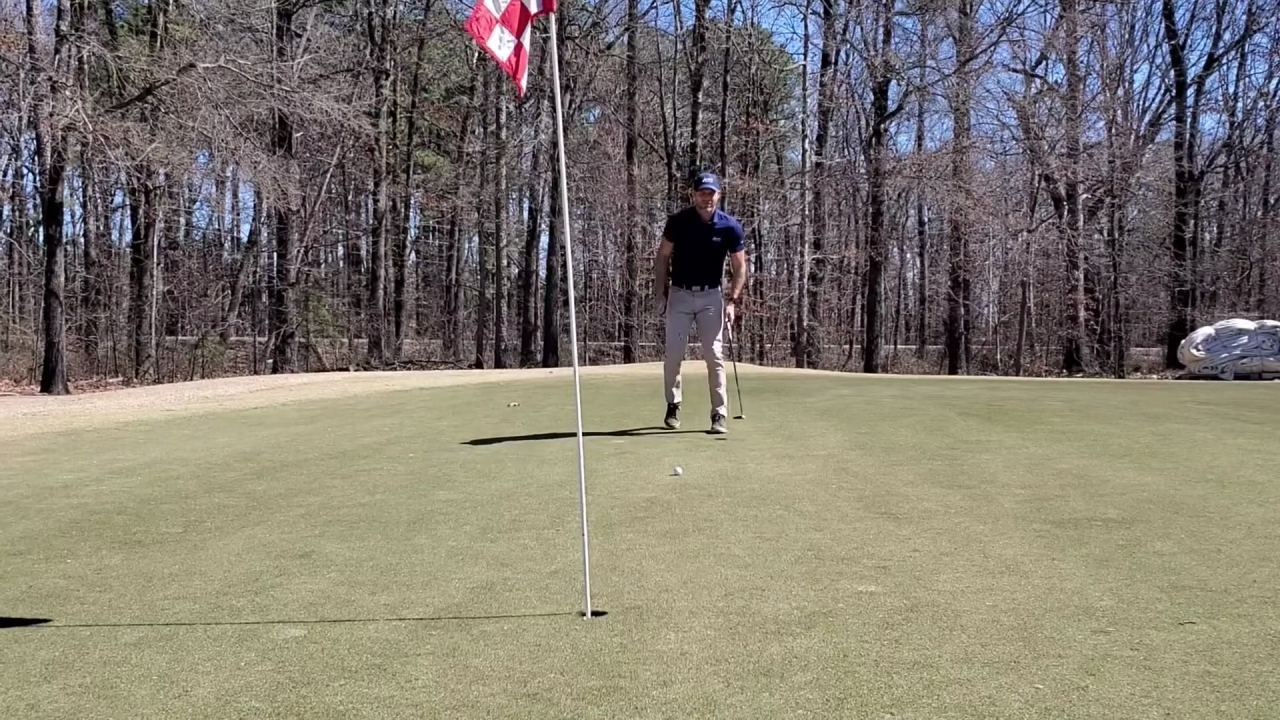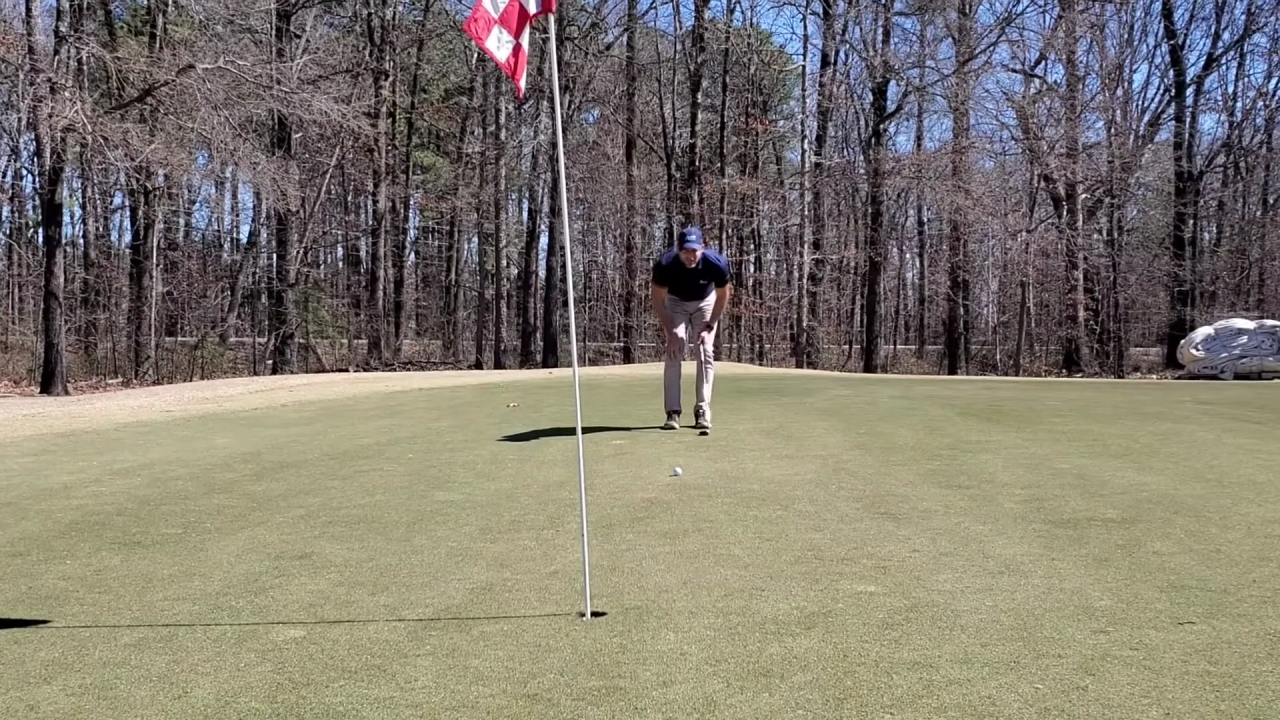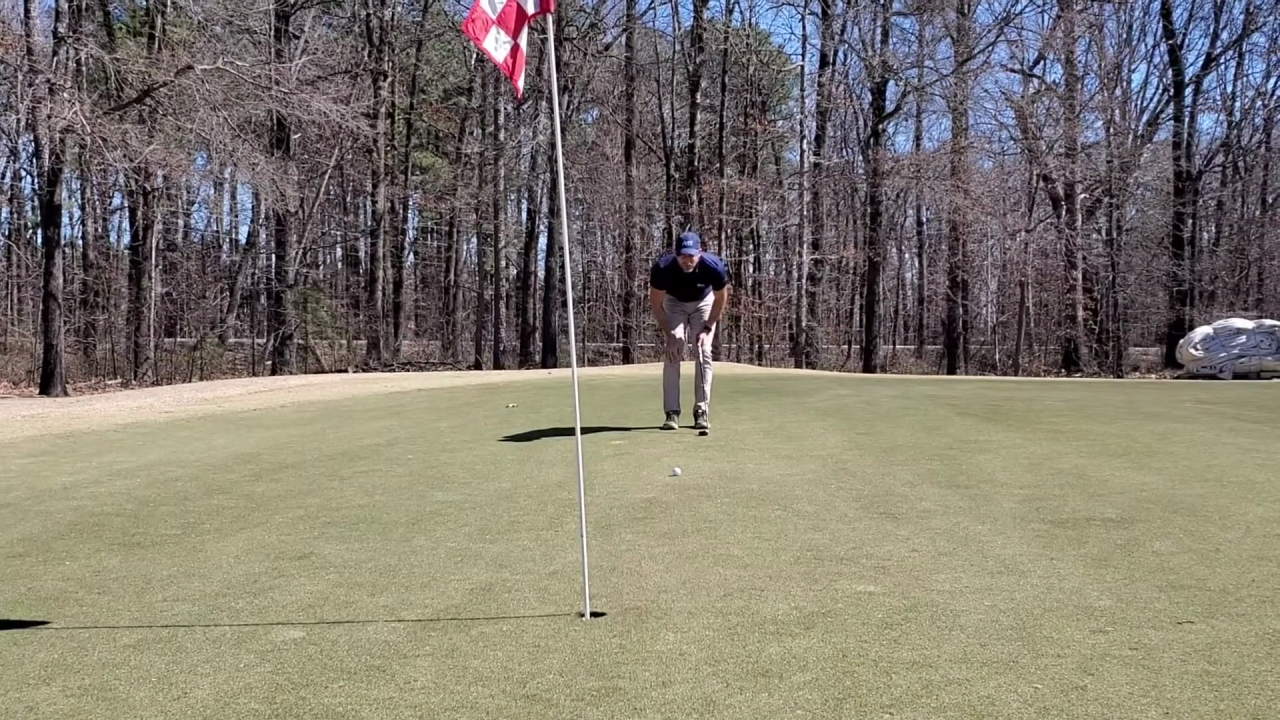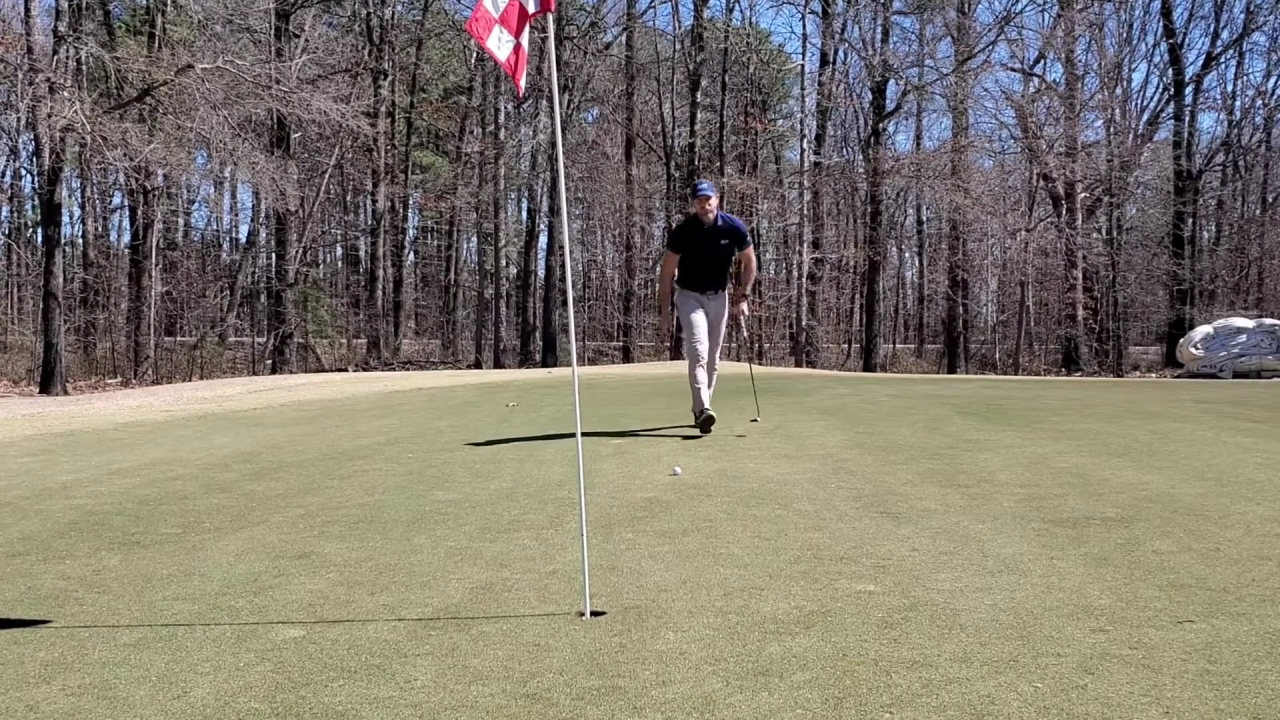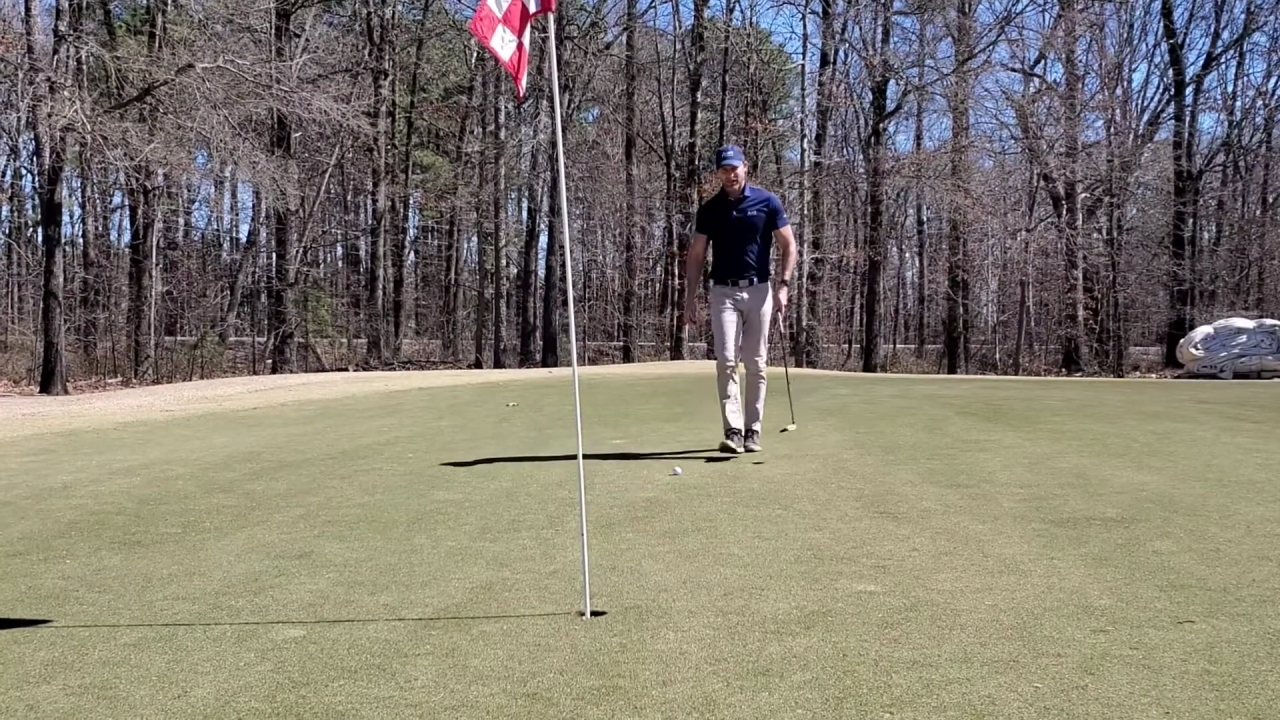
dt=1s
person 1, frame 1
left shoulder: (731, 226)
right shoulder: (677, 221)
left elbow: (740, 267)
right elbow: (663, 257)
left wrist: (732, 301)
right wrist: (661, 293)
left hip: (711, 296)
right hip: (679, 294)
left knee: (714, 354)
right knee: (674, 354)
left ankle: (719, 415)
right ankle: (673, 405)
person 1, frame 2
left shoulder: (716, 263)
right shoulder: (664, 265)
left elbow: (723, 296)
right elbow: (658, 301)
left wrist: (709, 327)
right wrist: (671, 333)
left hip: (705, 302)
right hip: (675, 303)
left knee: (705, 352)
right knee: (673, 352)
left ankle: (703, 410)
right ankle: (673, 412)
person 1, frame 3
left shoulder: (714, 267)
right shoulder: (662, 268)
left elbow: (721, 298)
right elbow: (656, 304)
left wrist: (707, 328)
right wrist: (669, 335)
left hip: (704, 302)
right hip: (674, 303)
left knee: (704, 352)
right knee: (673, 352)
left ankle: (702, 411)
right ankle: (672, 412)
person 1, frame 4
left shoulder: (734, 226)
right shoulder: (682, 231)
left elbow: (749, 262)
right elbow: (667, 272)
left wrist: (743, 297)
right wrist: (665, 311)
left hip: (719, 298)
right hip: (690, 297)
left knee: (711, 359)
right knee: (698, 352)
left ankle: (700, 408)
right ankle: (704, 412)
person 1, frame 5
left shoulder: (768, 202)
right shoulder: (709, 209)
left elbow: (789, 246)
right elbow: (696, 255)
left wrist: (782, 285)
right wrist: (691, 296)
left hip: (759, 292)
right hip: (723, 293)
left knee: (755, 365)
right knee: (726, 361)
left ankle: (752, 430)
right ankle: (732, 432)
